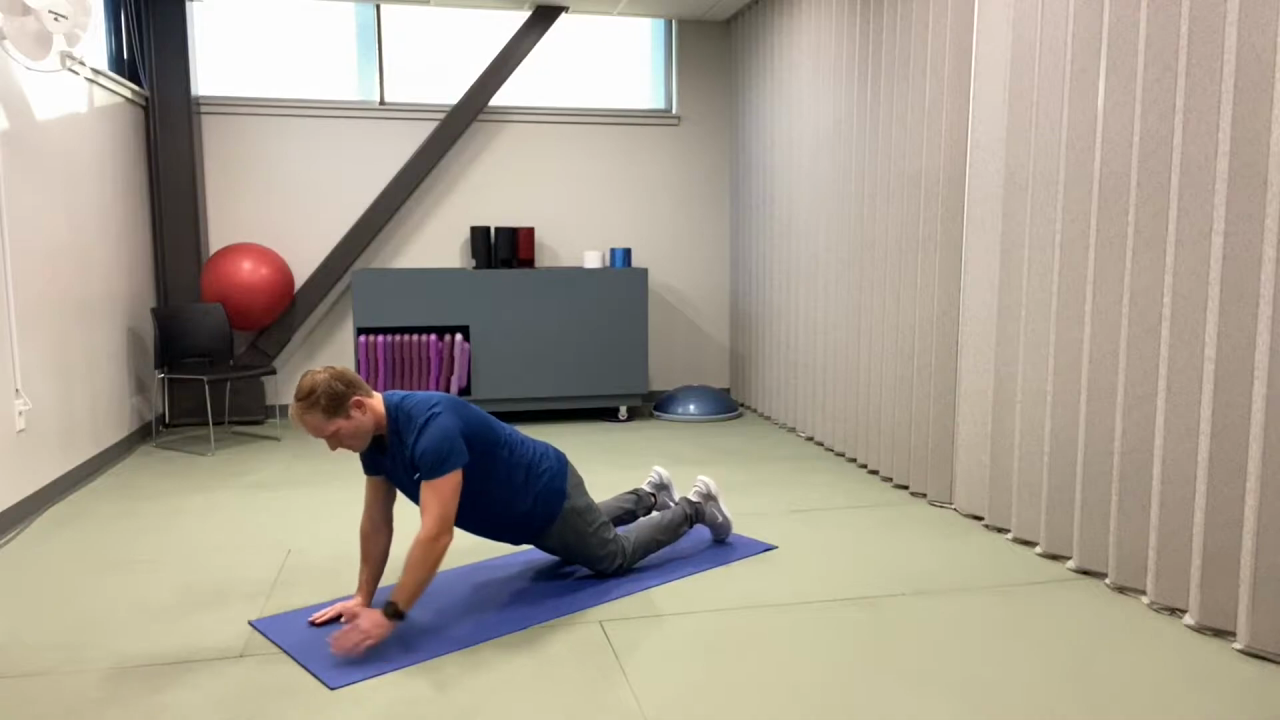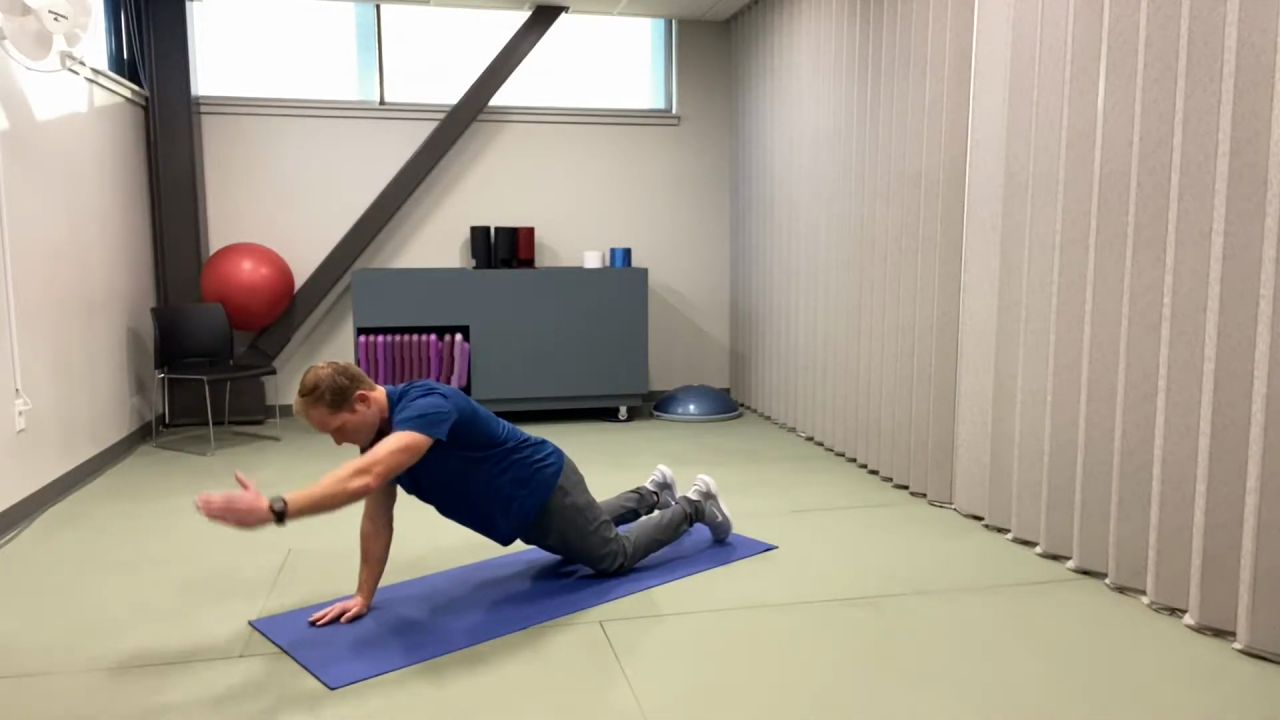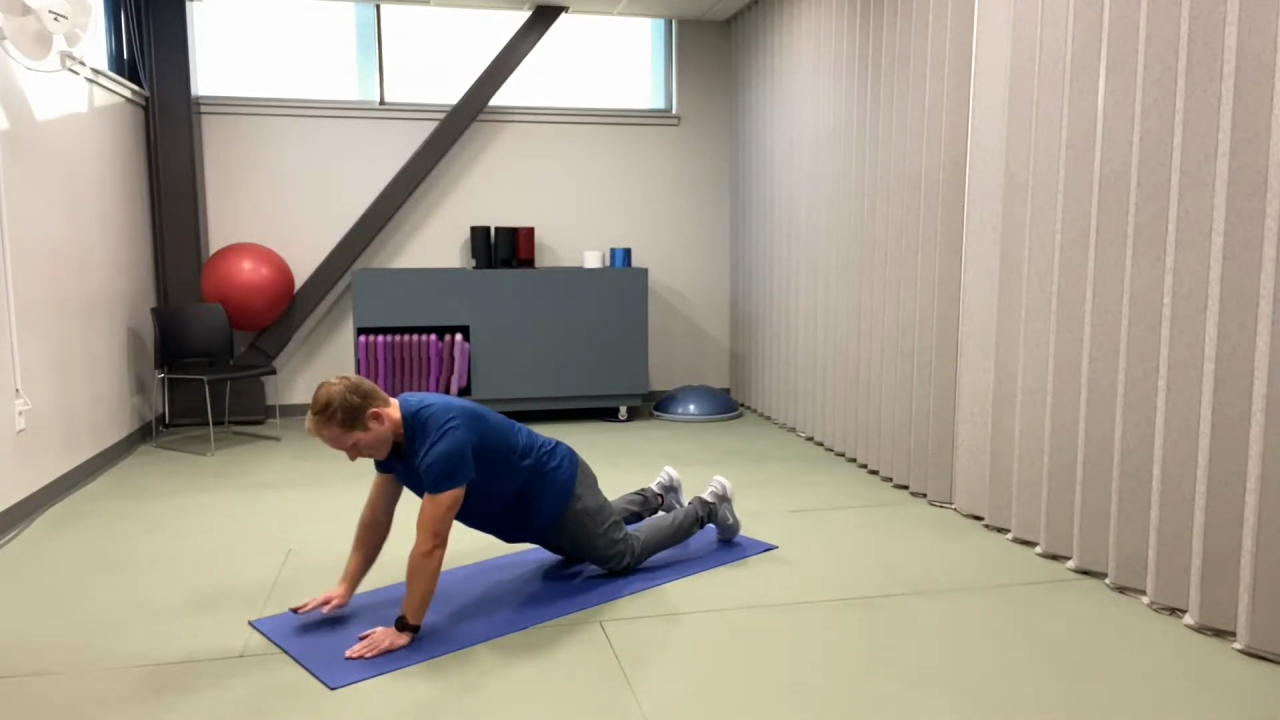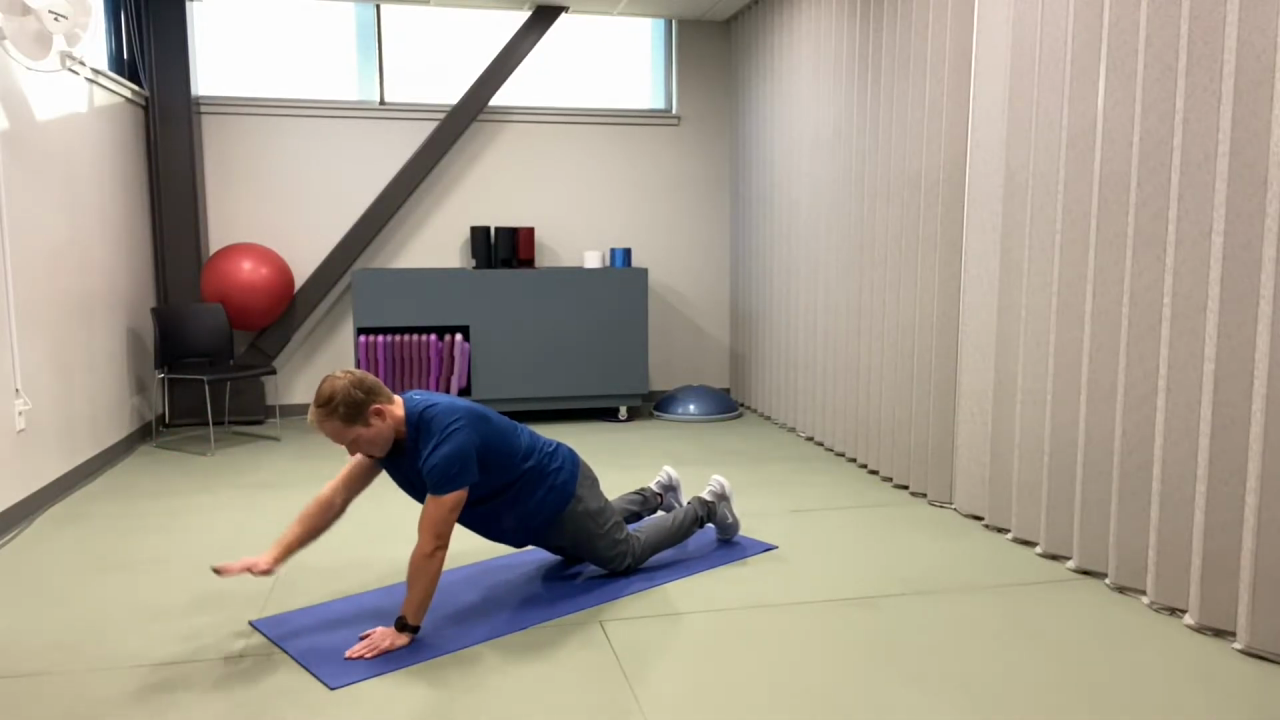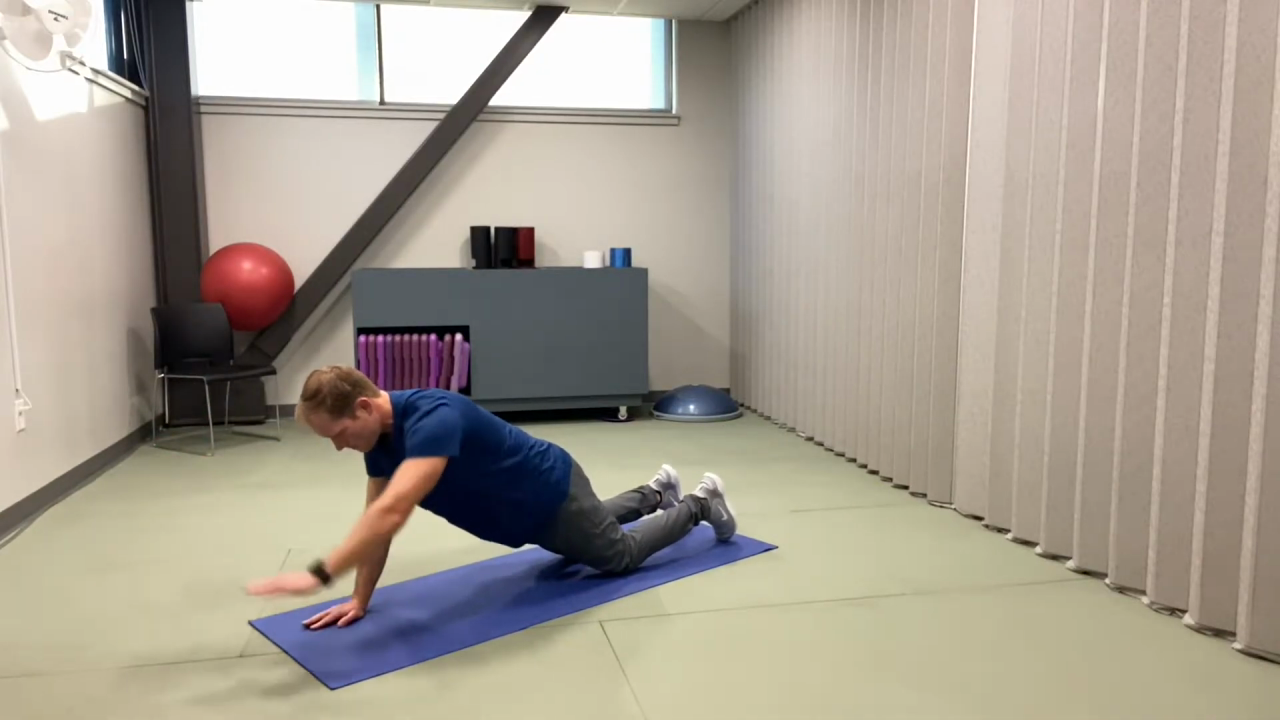
dt=1s
person 1, frame 1
left shoulder: (429, 427)
right shoulder: (375, 431)
left elbow: (435, 536)
right elbow: (375, 519)
left wrist: (389, 614)
right wrist: (367, 599)
left hip: (546, 494)
right hip: (515, 506)
left knee: (613, 558)
right knee: (583, 540)
left ankle: (696, 505)
right ankle: (648, 495)
person 1, frame 2
left shoulder: (426, 405)
right shoulder: (371, 426)
left elbow: (366, 480)
right elbow: (380, 518)
left wrist: (274, 509)
right wrist: (364, 595)
left hip: (544, 484)
right hip: (515, 505)
left knee: (611, 556)
right knee: (575, 537)
left ankle: (695, 505)
right ankle: (652, 494)
person 1, frame 3
left shoulder: (442, 439)
right shoulder: (392, 428)
left elbow: (429, 544)
right elbow: (376, 518)
left wrist: (404, 628)
right wrist: (344, 588)
left hip: (556, 491)
right hip: (530, 505)
left knee: (624, 555)
right knee: (579, 552)
left ankle: (708, 506)
right ankle: (657, 493)
person 1, frame 4
left shoulder: (446, 437)
right shoulder: (384, 424)
left elbow: (433, 547)
right elbow: (335, 498)
left wrist: (405, 628)
right wrist: (273, 558)
left hip: (561, 490)
right hip: (530, 504)
left knee: (622, 555)
right knee: (574, 551)
left ankle: (707, 505)
right ankle: (657, 493)
person 1, frame 5
left shoulder: (431, 419)
right shoulder: (379, 436)
left elbow: (393, 511)
right elbow: (376, 518)
left wrist: (319, 574)
right wrist: (360, 598)
left hip: (550, 494)
right hip: (526, 512)
left knee: (622, 555)
right knee: (576, 550)
left ankle: (701, 504)
right ankle: (653, 491)
